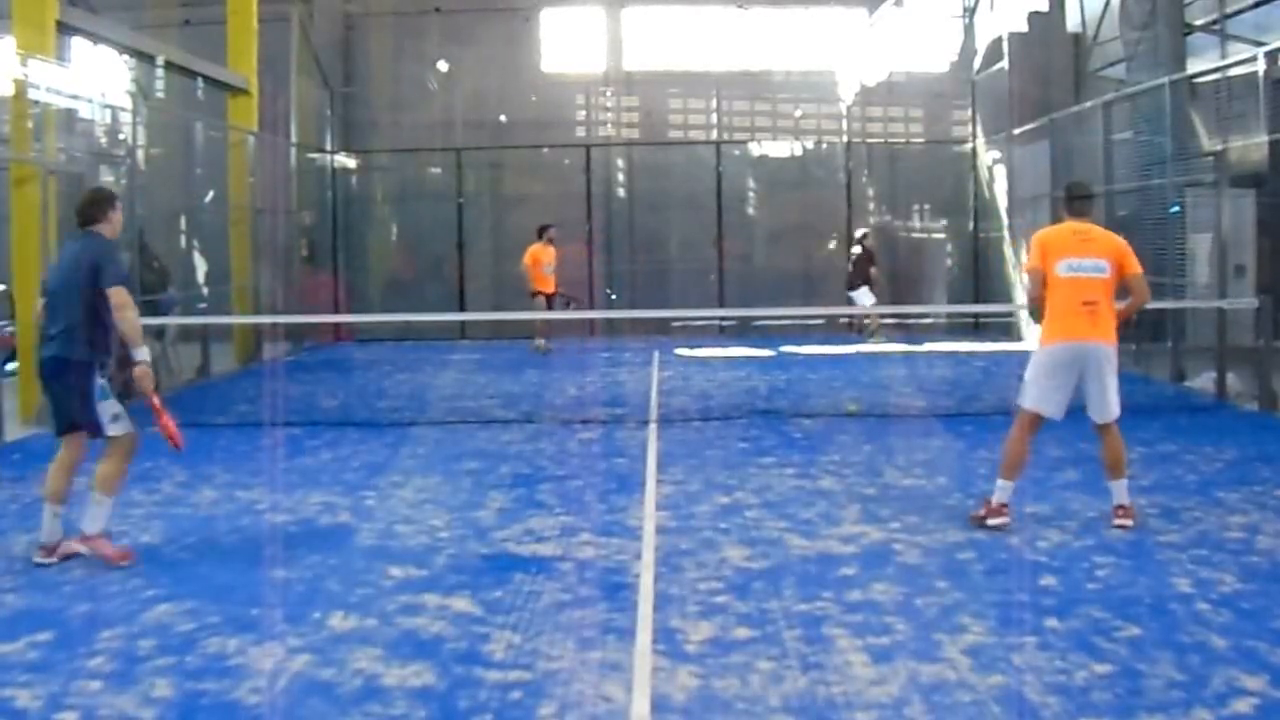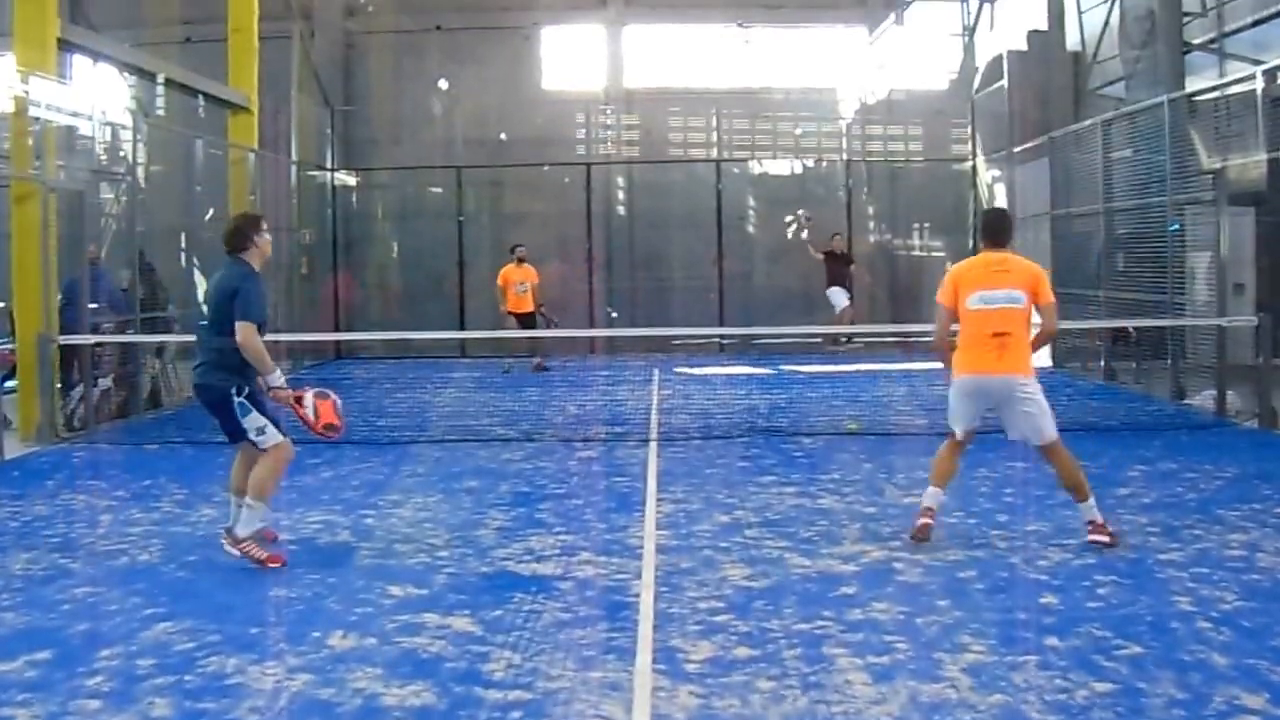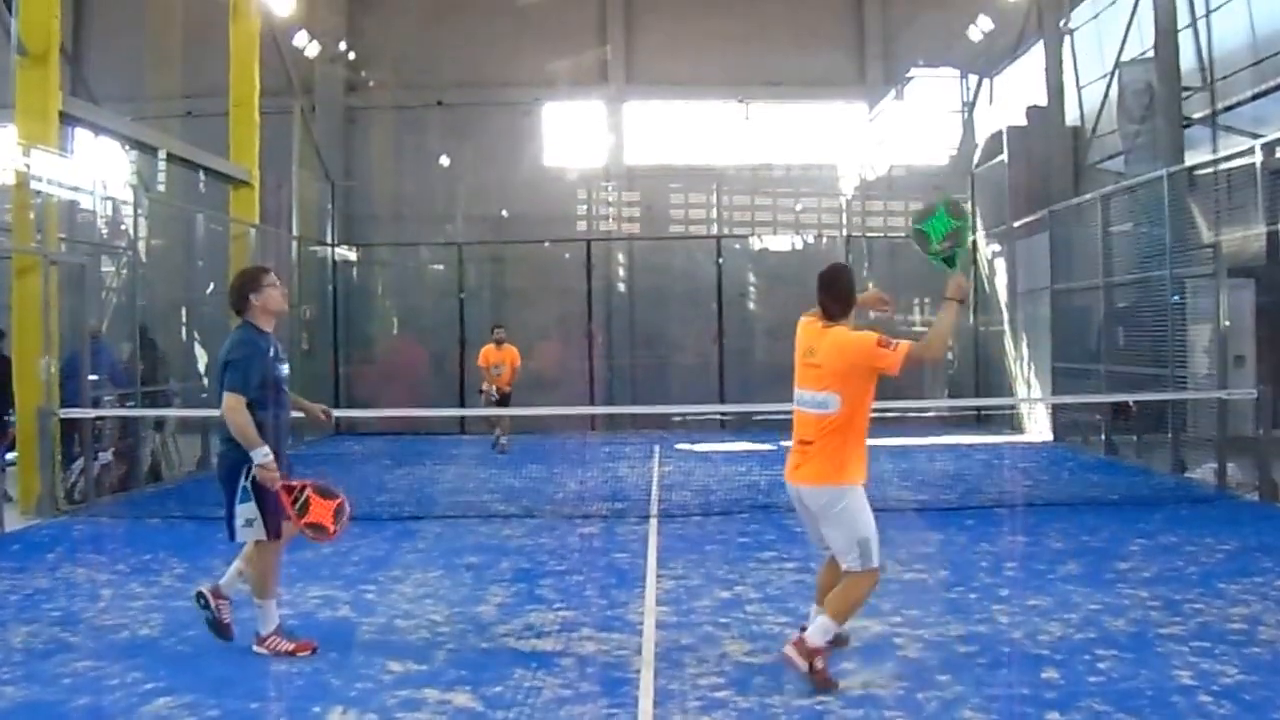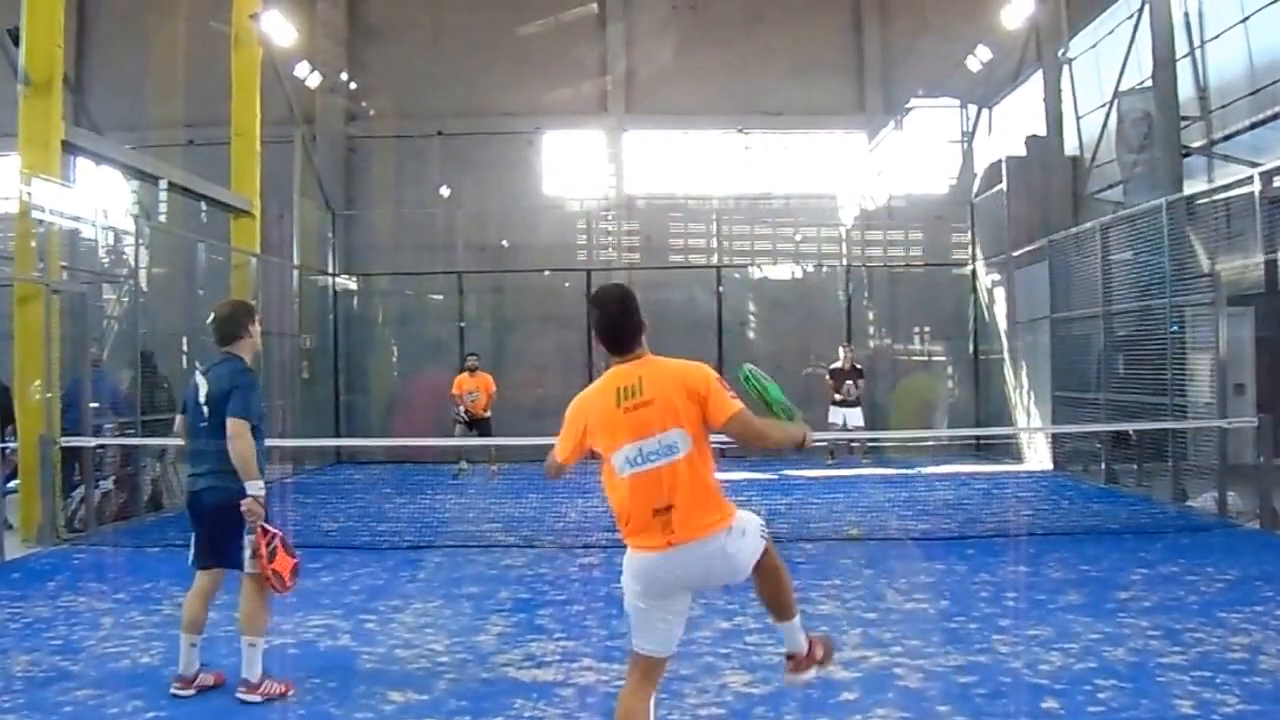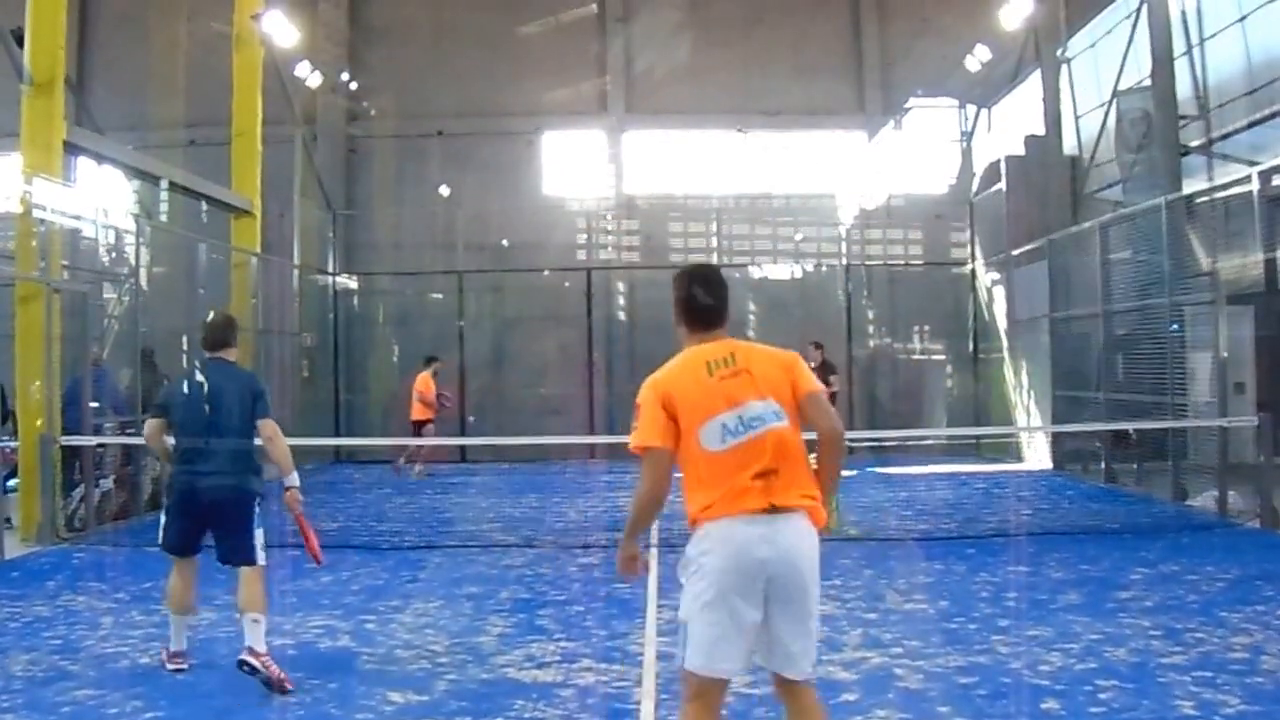
dt=0.7s
person 1, frame 1
left shoulder: (1044, 238)
right shoulder: (1115, 243)
left elbow: (1035, 294)
right elbow: (1141, 296)
left hip: (1058, 343)
right hip: (1101, 344)
left knee: (1026, 422)
right knee: (1107, 426)
left ankle: (999, 504)
right ankle: (1122, 506)
person 1, frame 2
left shoulder: (958, 272)
right shoulder: (1033, 272)
left elbow: (940, 332)
right elbow: (1051, 326)
left wrist: (952, 365)
left hip: (968, 374)
right hip: (1015, 375)
left knee: (955, 441)
right knee: (1054, 450)
left ankle: (927, 512)
right ankle: (1096, 523)
person 1, frame 3
left shoulder: (807, 331)
right shoulder: (859, 346)
left elbow: (820, 310)
right elbow: (930, 351)
left wrist: (859, 296)
right wrist: (952, 300)
left hip: (800, 479)
right hip: (836, 483)
left knee: (843, 558)
right knee: (863, 576)
left ankle: (819, 633)
right ankle: (813, 641)
person 1, frame 4
left shoulder: (585, 405)
right shoulder: (691, 377)
left elbow: (555, 467)
right elbow: (755, 435)
left wrist: (557, 460)
right wrist: (796, 433)
left hip: (647, 557)
right hip: (714, 538)
left knee: (643, 674)
right knee: (758, 542)
right ankle: (799, 649)
person 1, frame 5
left shoulder: (662, 385)
right shoulder: (782, 363)
left elbow: (653, 486)
right elbow: (832, 428)
left wrist: (630, 541)
right wrist: (821, 499)
left hip: (721, 539)
right hip: (790, 533)
person 2, frame 1
left shoulder: (67, 254)
right shoulder: (105, 250)
left elbow: (43, 310)
right elbow: (120, 302)
right wrist: (141, 356)
left hip: (53, 359)
right hip: (82, 362)
left knee: (73, 445)
right knee: (123, 442)
left ankle: (50, 541)
right ankle: (92, 531)
person 2, frame 2
left shoulder: (223, 277)
right shoulder: (247, 279)
right elbow: (246, 337)
left wrist: (257, 375)
right wrist: (276, 380)
left hip: (215, 378)
right hip: (227, 382)
left knee: (252, 449)
right knee: (279, 448)
left ankle: (239, 526)
right ankle: (244, 534)
person 2, frame 3
left shoulder: (267, 342)
right shoulder: (245, 346)
right elbow: (232, 408)
left wrist: (306, 406)
right wrist: (263, 458)
left hip: (268, 457)
right hip: (250, 462)
left knee: (275, 535)
right knee: (268, 542)
left ankle: (220, 592)
right ankle: (268, 634)
person 2, frame 4
left shoulder: (205, 375)
right shoulder: (242, 375)
left elbow: (182, 428)
right elbow: (238, 434)
right wrist: (254, 490)
left hip: (202, 489)
right hip: (232, 495)
left knee: (207, 578)
right knee: (257, 579)
left ankle: (187, 673)
right ankle: (252, 680)
person 2, frame 5
left shoulder: (179, 383)
right shoulder: (248, 382)
left elbow: (151, 433)
right elbow: (271, 435)
right wrist: (292, 483)
left hip: (186, 487)
right hip: (235, 488)
left knee: (183, 565)
right knee: (251, 571)
left ankle: (177, 651)
right ankle: (255, 650)
